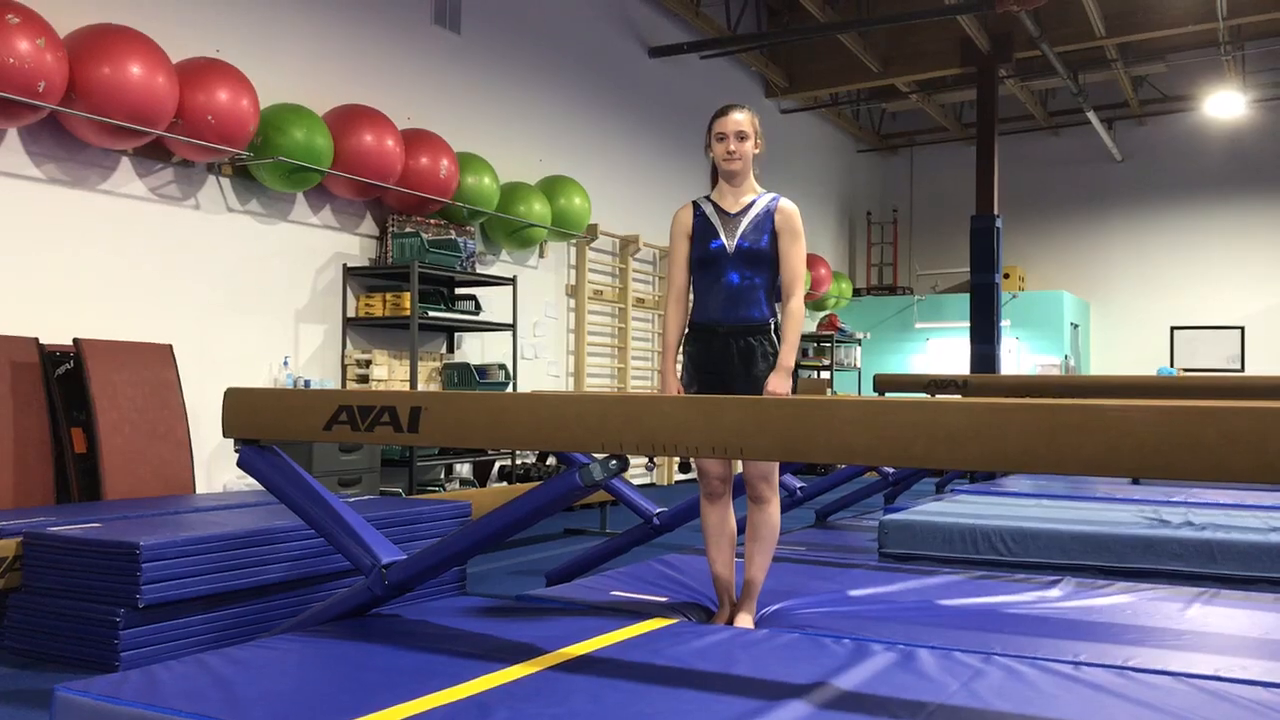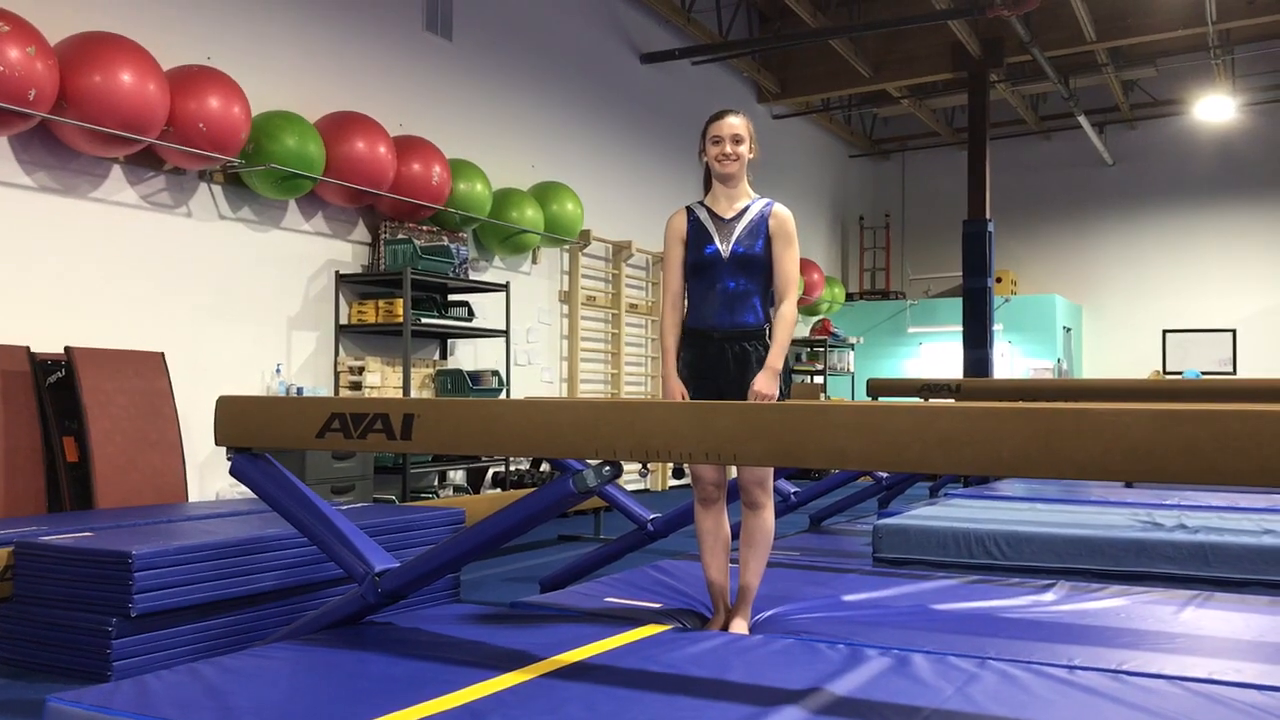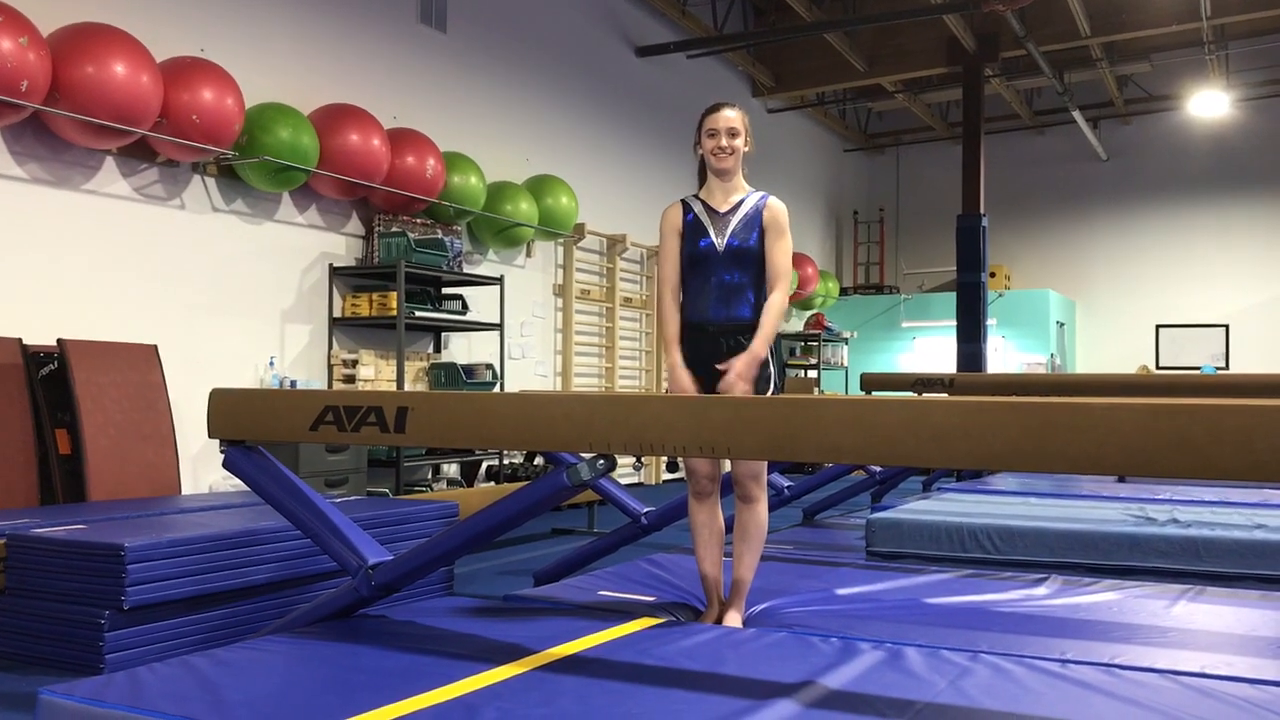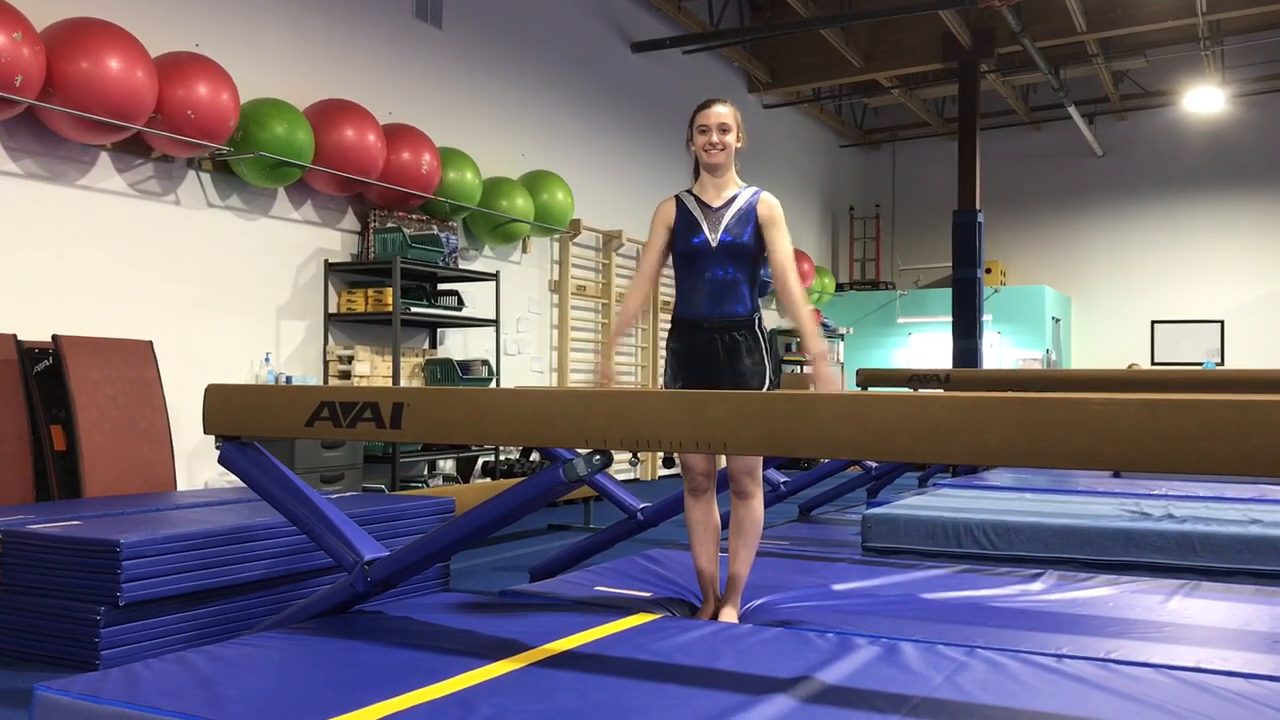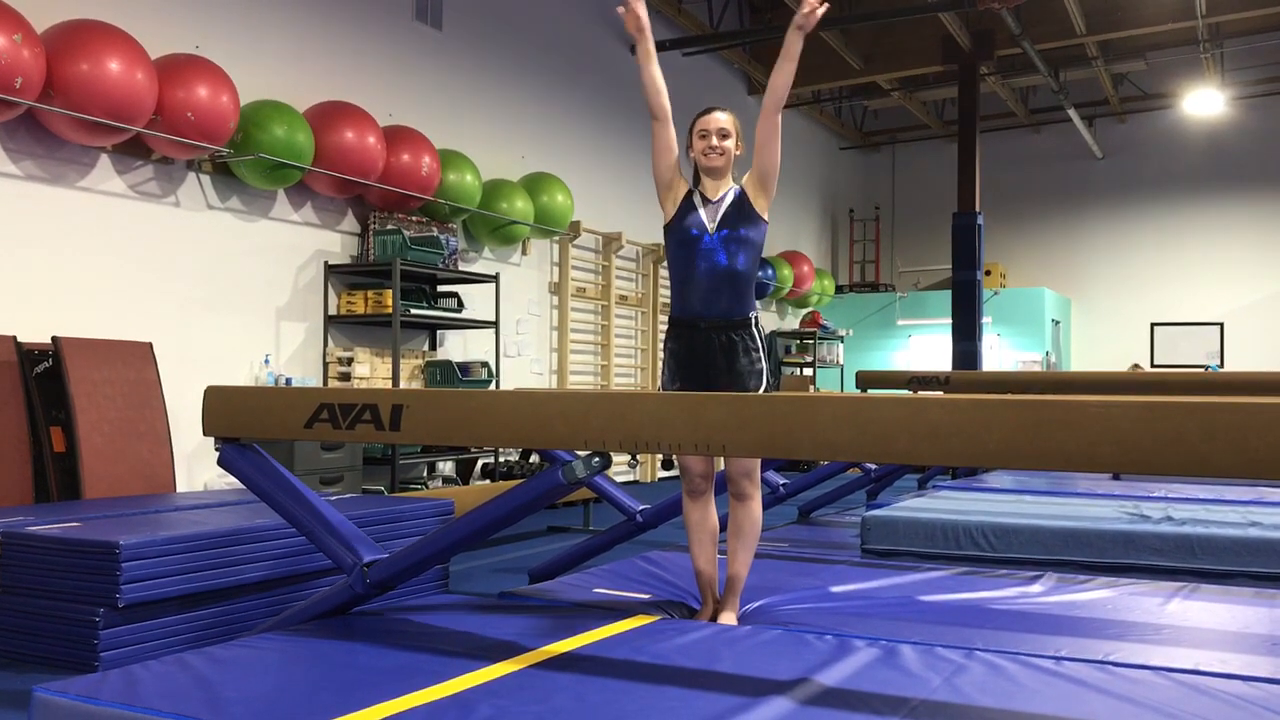
dt=0.7s
person 1, frame 1
left shoulder: (781, 212)
right shoulder: (689, 216)
left elbow: (794, 296)
right elbow: (676, 297)
left wrist: (784, 368)
right wrist: (668, 368)
left hip: (759, 350)
right hip: (704, 353)
left knee: (761, 484)
right knee: (712, 483)
left ankle: (748, 604)
right ankle: (723, 601)
person 1, frame 2
left shoulder: (775, 217)
right shoulder: (683, 222)
left elbow: (787, 300)
right elbow: (672, 303)
left wrist: (772, 369)
right wrist: (670, 373)
left hip: (753, 355)
right hip: (699, 358)
left knee: (755, 489)
right knee: (707, 488)
left ankle: (743, 610)
right ankle: (719, 607)
person 1, frame 3
left shoulder: (769, 210)
right shoulder: (678, 214)
left elbow: (779, 292)
right elbow: (668, 294)
left wrist: (752, 357)
right wrist: (675, 364)
left hip: (748, 354)
right hip: (695, 356)
left knee: (749, 482)
right knee: (701, 482)
left ankle: (736, 603)
right ankle: (711, 600)
person 1, frame 4
left shoulder: (762, 205)
right shoulder: (672, 209)
left elbow: (788, 282)
right elbow: (643, 284)
left wrist: (816, 352)
right wrist: (610, 351)
left hip: (743, 344)
right hip: (688, 345)
left knee: (745, 477)
right knee: (696, 477)
left ankle: (732, 599)
right ankle: (707, 596)
person 1, frame 5
left shoulder: (754, 194)
right shoulder: (676, 196)
left elbow: (772, 111)
right elbow: (658, 114)
left hip: (741, 345)
right hip: (685, 346)
left knee: (743, 481)
right knee: (695, 480)
left ankle: (732, 602)
right ankle: (707, 599)
